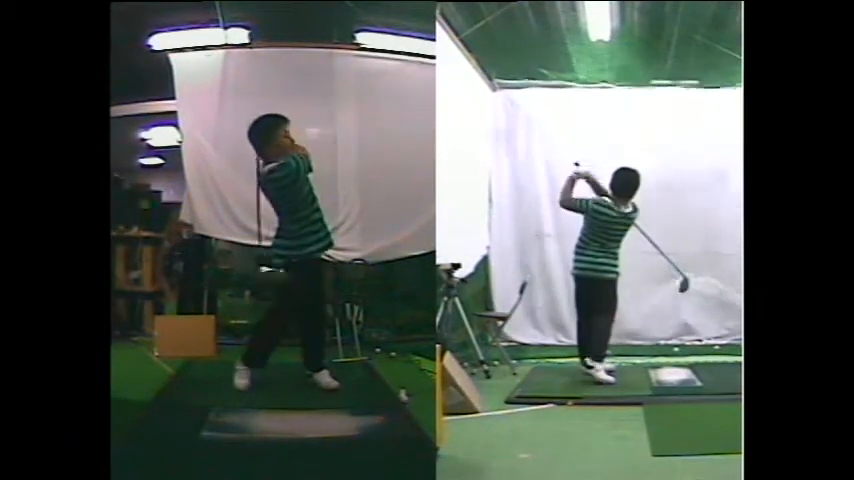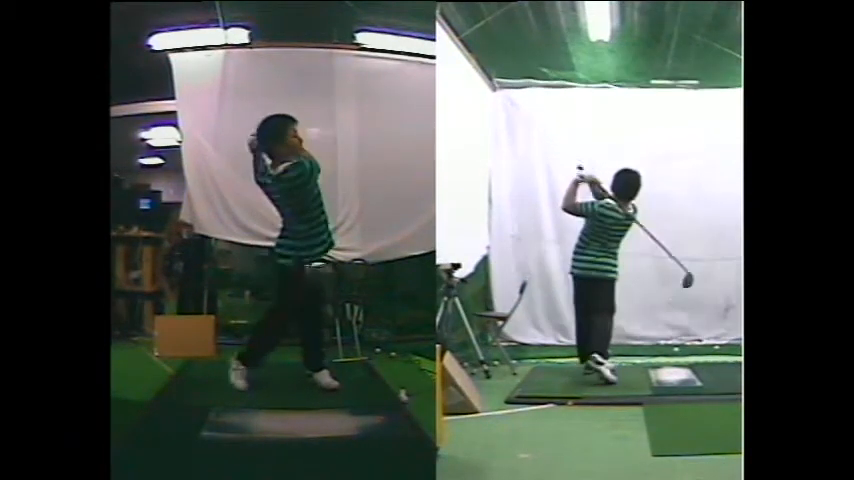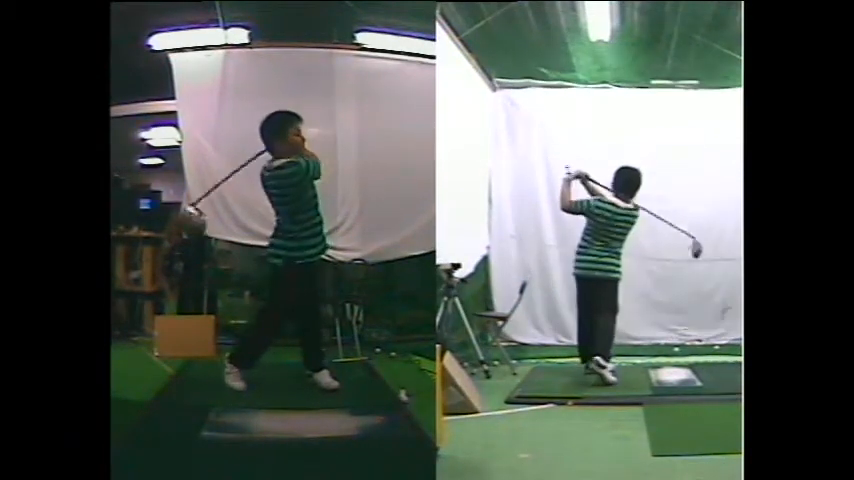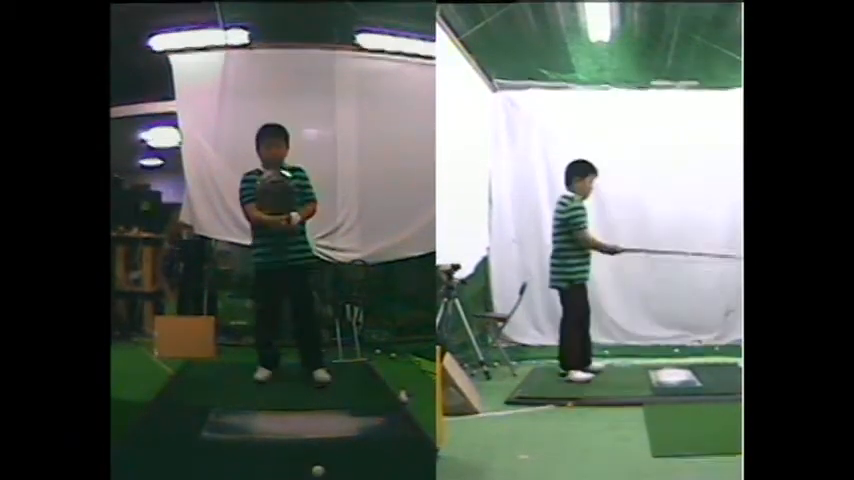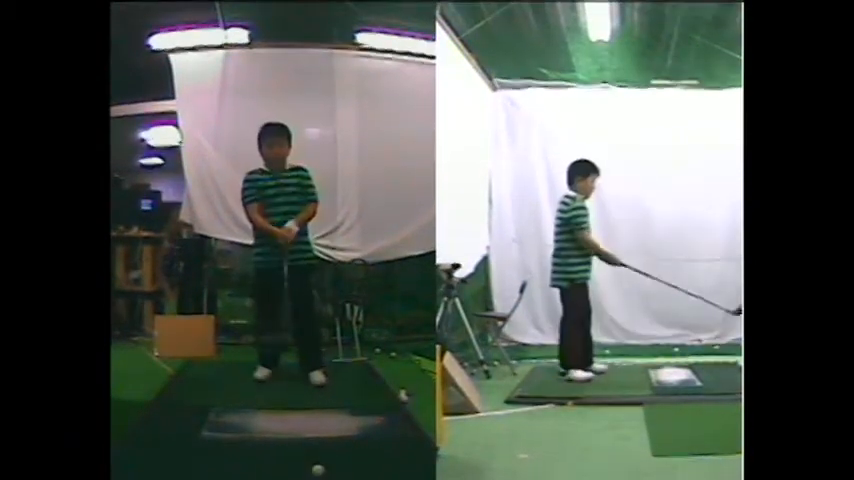
dt=0.2s
person 1, frame 1
left shoulder: (268, 172)
right shoulder: (289, 169)
right elbow: (302, 155)
right wrist: (290, 148)
left hip: (305, 253)
right hip: (294, 257)
left knee: (313, 313)
right knee: (282, 313)
left ankle: (315, 366)
right ankle: (247, 364)
person 1, frame 2
left shoulder: (267, 174)
right shoulder: (301, 170)
left elbow: (258, 176)
right elbow: (309, 159)
left wrist: (257, 152)
left hip: (305, 254)
right hip: (297, 257)
left knee: (311, 313)
right knee: (283, 313)
left ankle: (316, 366)
right ankle: (243, 361)
person 1, frame 3
left shoulder: (270, 171)
right elbow: (314, 164)
right wrist: (299, 152)
left hip: (304, 252)
right hip: (286, 256)
left knee: (310, 312)
right knee: (275, 312)
left ankle: (317, 367)
right ankle: (236, 362)
person 1, frame 4
left shoulder: (298, 174)
right shoulder: (250, 179)
left elbow: (311, 205)
right elbow: (251, 213)
left wrist: (296, 217)
right wrist: (277, 221)
left hip: (298, 254)
right hip: (266, 255)
left knee: (304, 309)
right knee: (267, 311)
left ankle: (315, 364)
right ankle: (267, 362)
person 1, frame 5
left shoulder: (301, 174)
right shoulder: (252, 179)
left elbow: (311, 207)
right elbow: (254, 214)
left wrist: (293, 226)
right wrist: (276, 233)
left hip: (300, 253)
right hip: (266, 254)
left knee: (304, 309)
right knee: (267, 310)
left ankle: (313, 364)
right ankle: (267, 362)
person 2, frame 1
left shoulder: (599, 207)
right shoulder: (631, 211)
left elbow: (564, 201)
right elbow: (609, 200)
left wrist: (573, 178)
right wrist: (593, 182)
left hip: (583, 269)
right hip: (606, 271)
left knee: (585, 315)
right knee: (604, 315)
left ankle: (589, 359)
right ankle: (593, 360)
person 2, frame 2
left shoulder: (602, 209)
right shoulder: (631, 213)
left elbow: (568, 205)
left wrist: (576, 182)
right wrist: (594, 185)
left hip: (582, 269)
right hip: (605, 271)
left knee: (584, 315)
right knee: (603, 315)
left ankle: (587, 359)
right ankle: (598, 357)
person 2, frame 3
left shoulder: (600, 206)
right shoulder: (632, 212)
left elbow: (565, 205)
left wrist: (568, 181)
right wrist: (586, 182)
left hip: (585, 269)
right hip: (607, 271)
left knee: (587, 316)
right knee: (605, 316)
left ankle: (589, 359)
right ankle: (600, 359)
person 2, frame 4
left shoulder: (567, 203)
right shoulder: (573, 206)
right elbow: (583, 239)
left wrist: (602, 247)
right wrist: (608, 248)
left hip: (572, 272)
right hip: (570, 274)
left knee: (581, 316)
right knee: (573, 318)
left ankle: (582, 361)
right ankle: (569, 367)
person 2, frame 5
left shoulder: (570, 203)
right shoulder: (576, 205)
right elbow: (584, 240)
left wrist: (600, 254)
right wrist: (607, 256)
left hip: (574, 272)
right hip: (571, 273)
left knee: (583, 316)
right knee: (573, 318)
left ankle: (584, 361)
right ankle: (568, 366)
